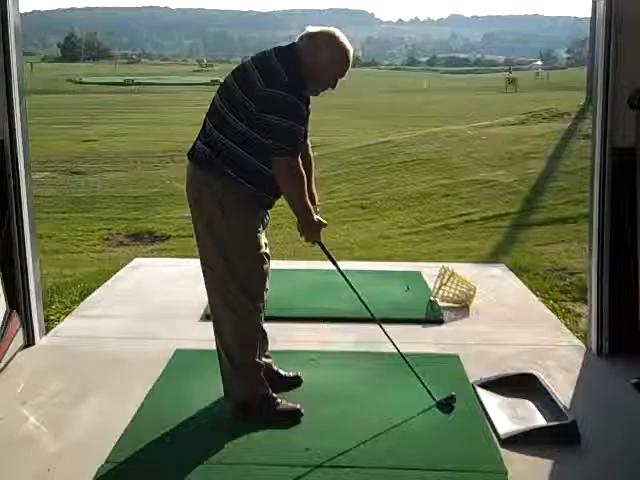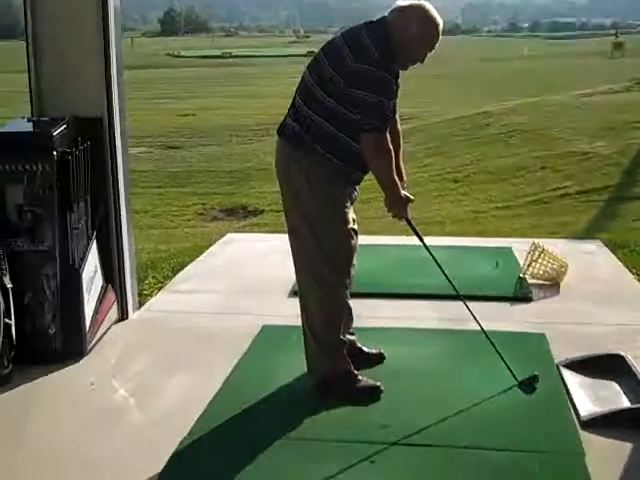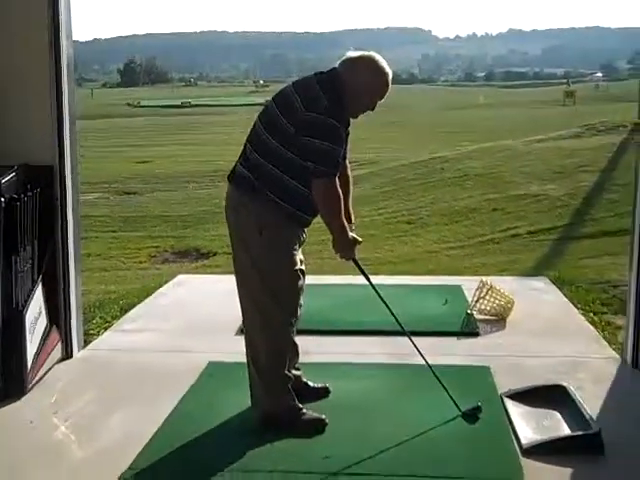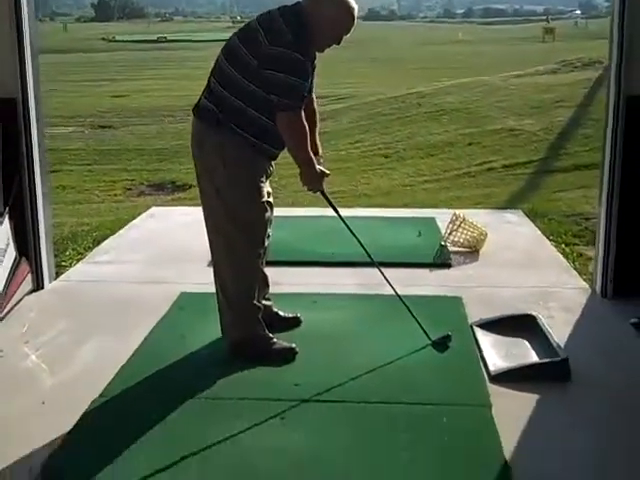
dt=0.3s
person 1, frame 1
left shoulder: (285, 73)
right shoulder: (281, 86)
left elbow: (300, 147)
right elbow: (286, 164)
left wrist: (312, 202)
right wrist: (307, 217)
left hip: (237, 189)
right hip: (223, 191)
left knee: (249, 284)
right knee: (239, 291)
left ankle: (256, 365)
right ankle: (249, 393)
person 1, frame 2
left shoulder: (377, 52)
right shoulder: (370, 61)
left elbow: (388, 122)
right elbow: (373, 140)
left wrist: (399, 177)
right wrist: (394, 192)
left hip: (325, 164)
right hip: (312, 167)
left knee: (337, 259)
right knee: (325, 267)
left ankle: (339, 342)
right ankle: (330, 369)
person 1, frame 3
left shoulder: (328, 100)
right shoulder: (321, 110)
left elbow: (338, 167)
right elbow: (323, 184)
left wrist: (347, 219)
right wrist: (341, 234)
left hip: (275, 209)
right hip: (260, 211)
left knee: (284, 298)
right knee: (271, 306)
left ankle: (287, 377)
right ankle: (275, 405)
person 1, frame 4
left shoulder: (295, 35)
right shoulder: (285, 43)
left elbow: (305, 100)
right elbow: (288, 117)
left wrist: (315, 152)
right wrist: (308, 167)
left hip: (242, 139)
right hip: (225, 142)
left knee: (254, 227)
right knee: (239, 238)
left ankle: (258, 308)
right ankle: (246, 334)
